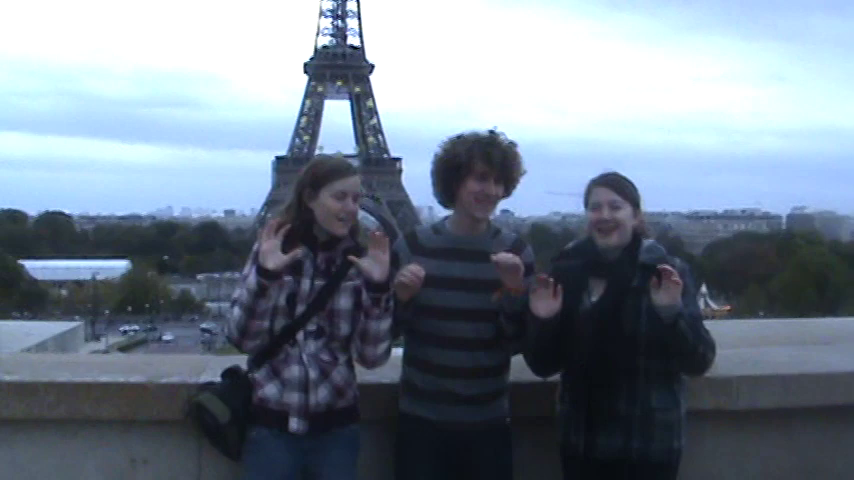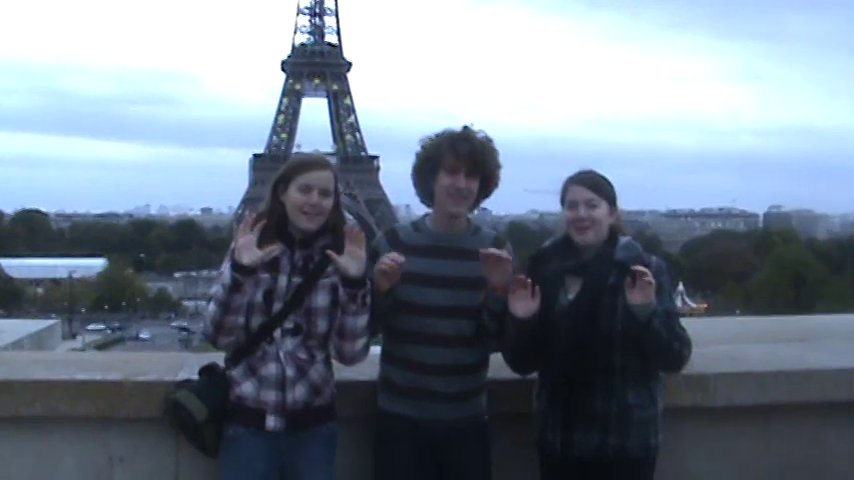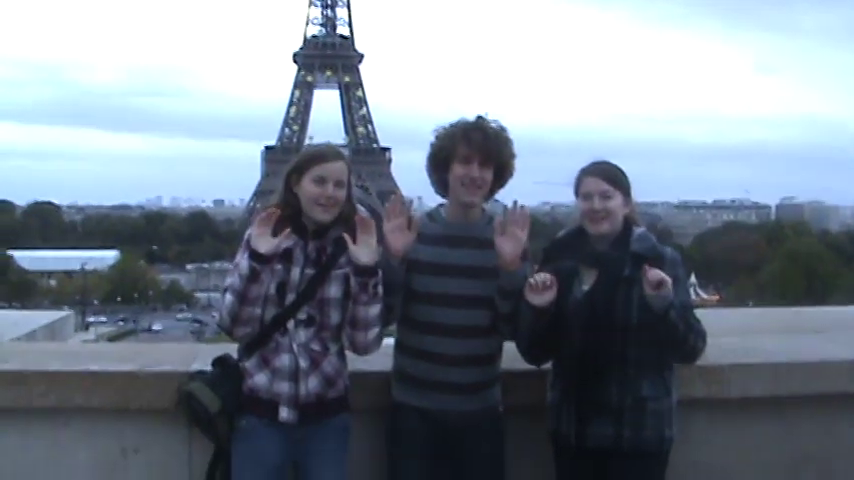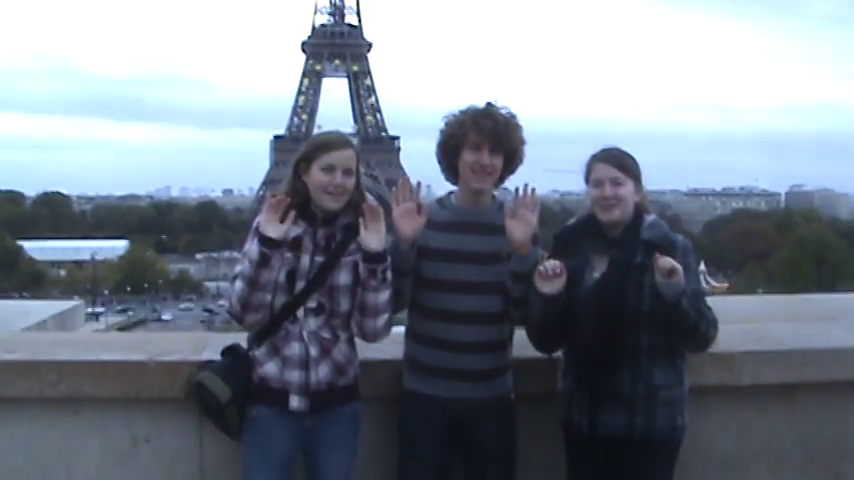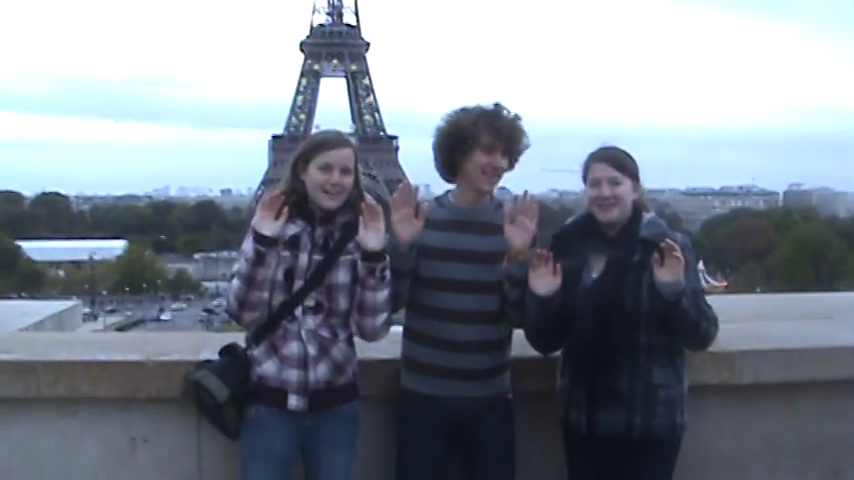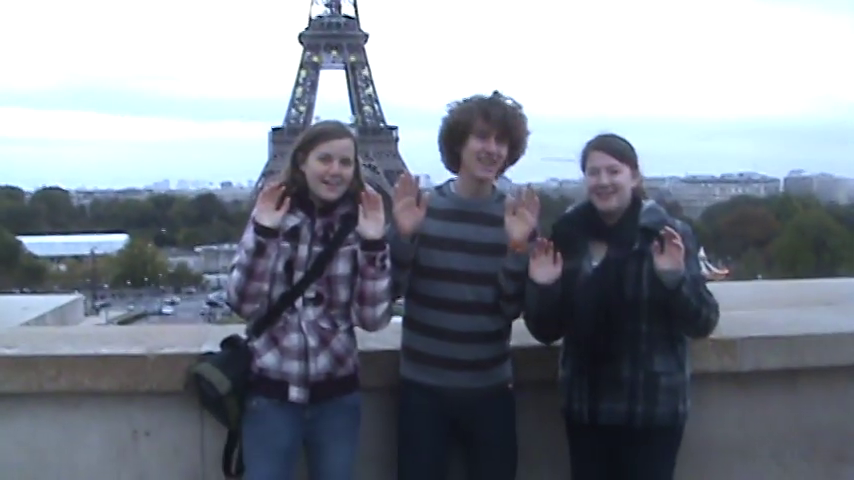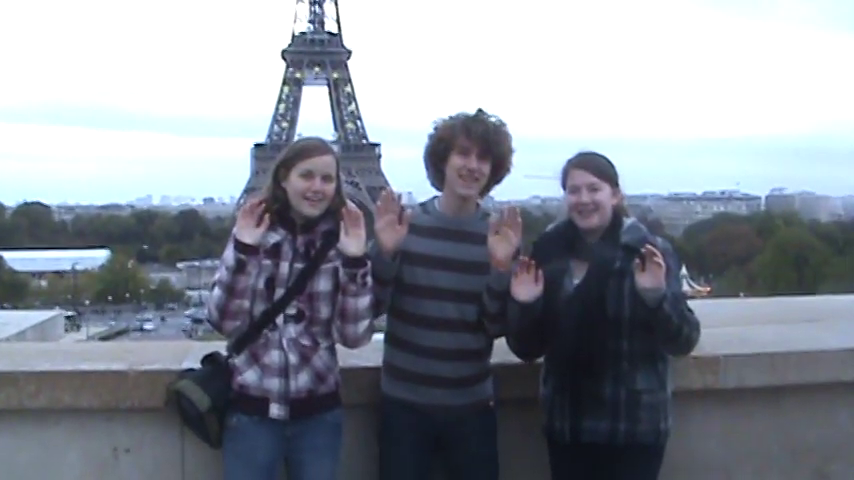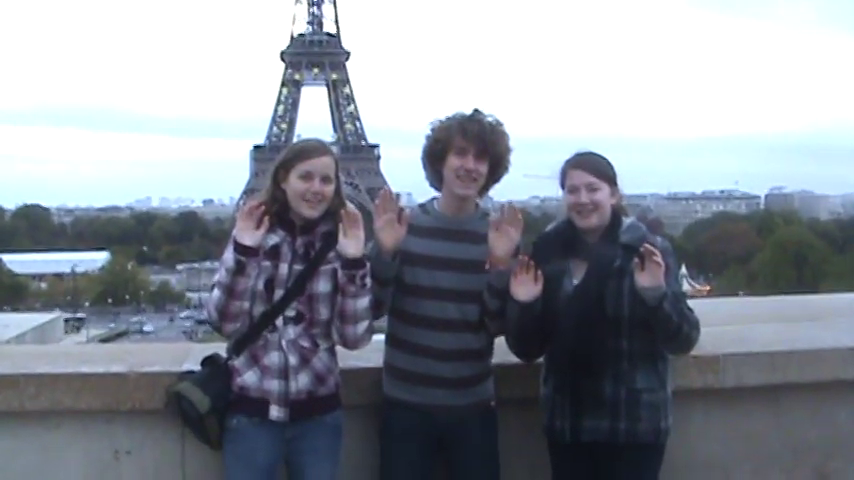
dt=0.3s
person 1, frame 1
left shoulder: (515, 251)
right shoulder: (413, 245)
left elbow: (515, 344)
left wrist: (514, 291)
right wrist: (400, 297)
left hip: (488, 420)
right hip: (421, 417)
person 1, frame 2
left shoulder: (494, 250)
right shoulder: (393, 242)
left elbow: (494, 341)
left wrist: (498, 289)
right wrist: (380, 290)
left hip: (466, 417)
right hip: (400, 414)
person 1, frame 3
left shoulder: (507, 239)
right shoulder: (412, 233)
left elbow: (510, 327)
left wrist: (511, 265)
right wrist: (394, 258)
left hip: (480, 408)
right hip: (414, 405)
person 1, frame 4
left shoulder: (517, 226)
right shoulder: (423, 219)
left elbow: (522, 312)
right elbow: (394, 301)
left wrist: (523, 248)
right wrist: (404, 242)
left hip: (492, 396)
right hip: (425, 393)
person 1, frame 5
left shoulder: (515, 224)
right shoulder: (421, 218)
left elbow: (517, 316)
right elbow: (392, 301)
left wrist: (519, 254)
right wrist: (402, 246)
left hip: (490, 396)
right hip: (424, 394)
person 1, frame 6
left shoulder: (515, 216)
right shoulder: (422, 208)
left elbow: (513, 308)
right elbow: (391, 290)
left wrist: (519, 246)
right wrist: (403, 234)
left hip: (490, 387)
right hip: (423, 384)
person 1, frame 7
left shoulder: (500, 234)
right shoulder: (405, 224)
left elbow: (496, 326)
right elbow: (373, 306)
left wrist: (501, 266)
right wrist: (385, 251)
left hip: (471, 404)
right hip: (404, 400)
person 1, frame 8
left shoulder: (499, 233)
right shoulder: (405, 225)
left elbow: (498, 325)
right elbow: (373, 308)
left wrist: (501, 263)
right wrist: (384, 252)
left hip: (473, 405)
right hip: (406, 401)
person 2, frame 1
left shoulder: (360, 262)
right shoulder: (273, 251)
left elbow: (372, 355)
right elbow: (244, 339)
left wrist: (378, 287)
right wrist: (265, 274)
left hip: (336, 429)
right hip: (272, 425)
person 2, frame 2
left shoulder: (338, 258)
right shoulder: (252, 247)
left elbow: (350, 352)
right elbow: (220, 336)
left wrist: (355, 282)
right wrist: (240, 269)
left hip: (313, 427)
right hip: (249, 423)
person 2, frame 3
left shoulder: (351, 249)
right shoulder: (263, 238)
left elbow: (363, 343)
right elbow: (235, 327)
left wrist: (367, 271)
right wrist: (256, 259)
left hip: (326, 418)
right hip: (261, 414)
person 2, frame 4
left shoulder: (360, 234)
right shoulder: (271, 226)
left elbow: (373, 330)
right elbow: (245, 315)
left wrist: (375, 257)
right wrist: (266, 245)
left hip: (336, 407)
right hip: (272, 403)
person 2, frame 5
left shoulder: (358, 234)
right shoulder: (272, 225)
left elbow: (372, 328)
right elbow: (243, 313)
left wrist: (374, 255)
right wrist: (262, 243)
left hip: (335, 406)
right hip: (270, 402)
person 2, frame 6
left shoulder: (358, 225)
right shoulder: (272, 215)
left elbow: (373, 319)
right elbow: (244, 305)
left wrist: (374, 245)
right wrist: (262, 234)
left hip: (336, 397)
right hip: (272, 394)
person 2, frame 7
left shoulder: (340, 241)
right shoulder: (255, 232)
left elbow: (354, 335)
right elbow: (225, 321)
left wrist: (355, 261)
right wrist: (243, 250)
left hip: (318, 413)
right hip: (252, 410)
person 2, frame 8
left shoulder: (340, 244)
right shoulder: (253, 234)
left elbow: (354, 336)
right elbow: (225, 323)
left wrist: (354, 262)
right wrist: (242, 252)
left hip: (318, 414)
right hip: (252, 413)
person 3, frame 1
left shoulder: (667, 272)
right shoulder: (569, 271)
left elbow: (699, 362)
right elbow: (544, 366)
left wrist: (673, 312)
right wrist: (543, 322)
left hip: (649, 444)
right hip: (581, 441)
person 3, frame 2
left shoulder: (643, 269)
right shoulder: (546, 268)
left elbow: (675, 358)
right elbow: (523, 363)
left wrist: (647, 312)
right wrist: (521, 322)
left hip: (626, 441)
right hip: (559, 438)
person 3, frame 3
left shoulder: (658, 260)
right shoulder: (560, 259)
left elbow: (690, 350)
right elbow: (535, 353)
left wrist: (664, 303)
right wrist: (536, 310)
left hip: (640, 433)
right hip: (573, 429)
person 3, frame 4
left shoulder: (669, 248)
right shoulder: (571, 246)
left elbow: (701, 338)
right elbow: (546, 341)
left wrist: (676, 292)
right wrist: (546, 298)
left hip: (651, 421)
right hip: (584, 418)
person 3, frame 5
left shoulder: (667, 246)
right shoulder: (569, 246)
left elbow: (701, 336)
right elbow: (546, 342)
left wrist: (675, 290)
right wrist: (542, 299)
left hip: (651, 420)
right hip: (583, 418)
person 3, frame 6
left shoulder: (668, 235)
right shoulder: (569, 235)
left elbow: (702, 324)
right elbow: (547, 331)
left wrist: (675, 278)
right wrist: (541, 287)
left hip: (653, 408)
right hip: (586, 407)
person 3, frame 7
left shoulder: (648, 252)
right shoulder: (549, 252)
left elbow: (684, 341)
right elbow: (528, 349)
left wrist: (656, 295)
right wrist: (523, 305)
left hip: (634, 425)
right hip: (567, 423)
person 3, frame 8
left shoulder: (648, 251)
right shoulder: (549, 253)
left elbow: (683, 340)
right elbow: (528, 350)
left wrist: (656, 294)
right wrist: (523, 305)
left hip: (634, 425)
right hip: (567, 423)
